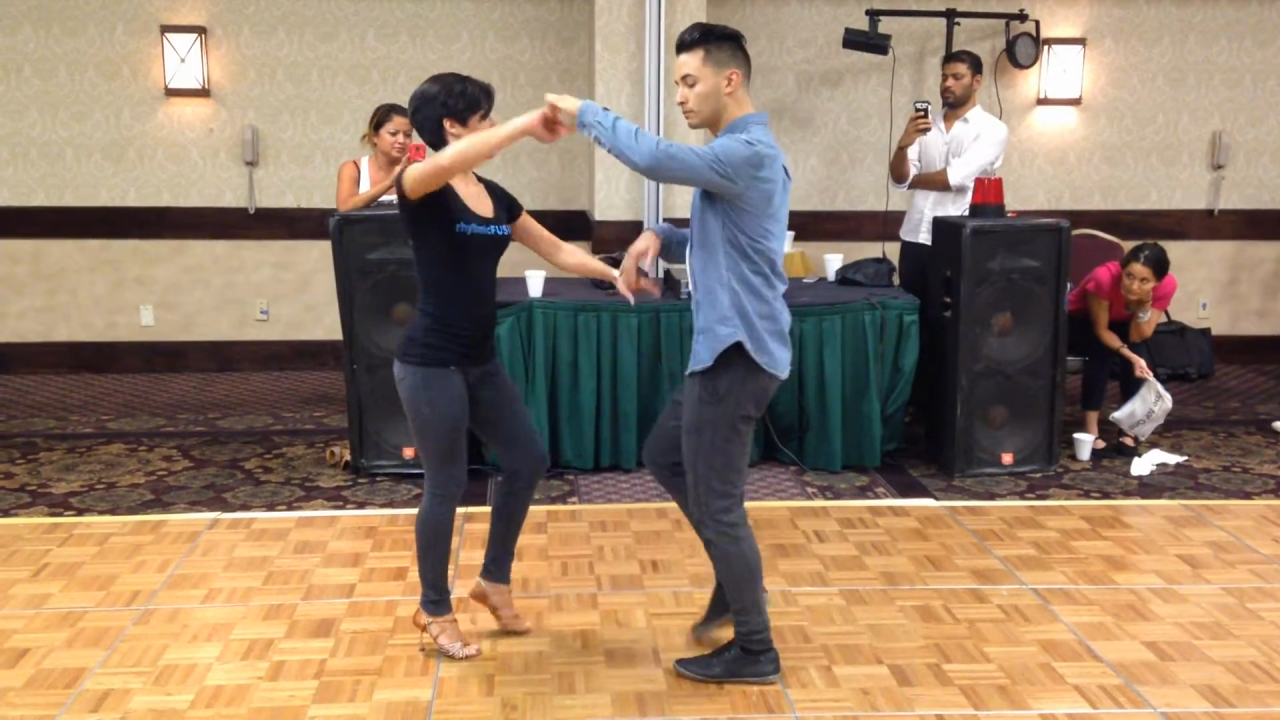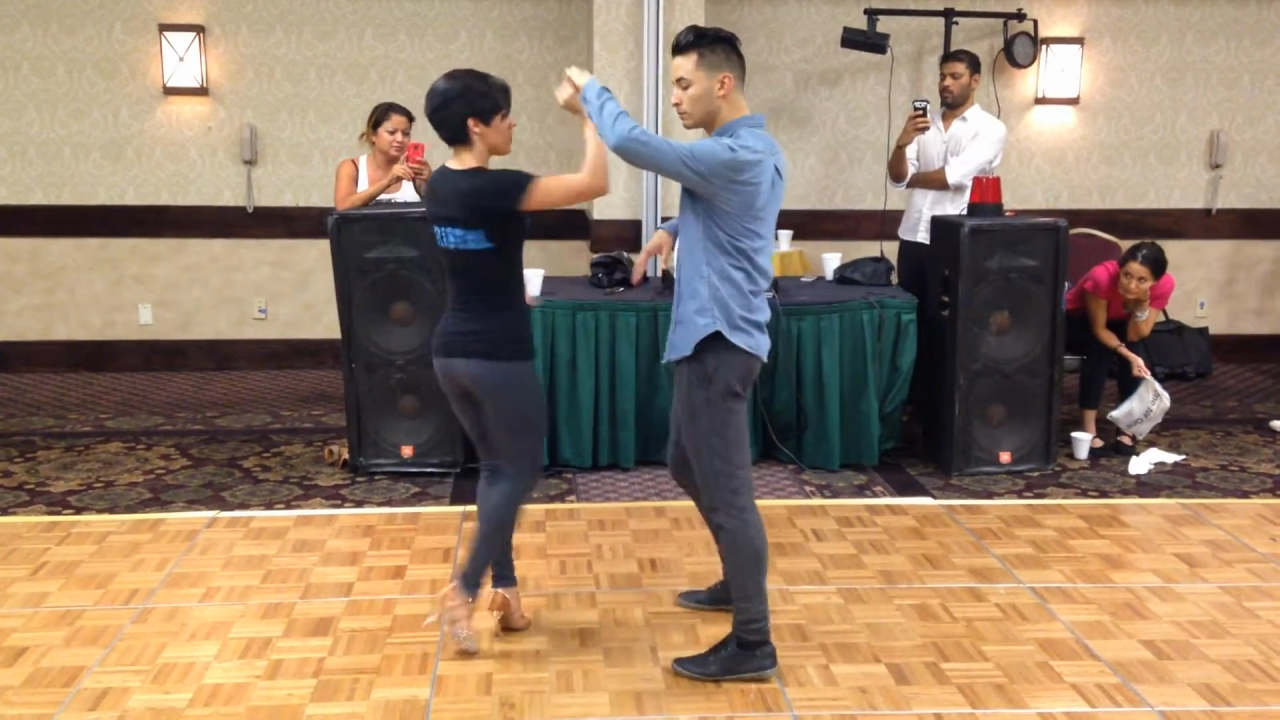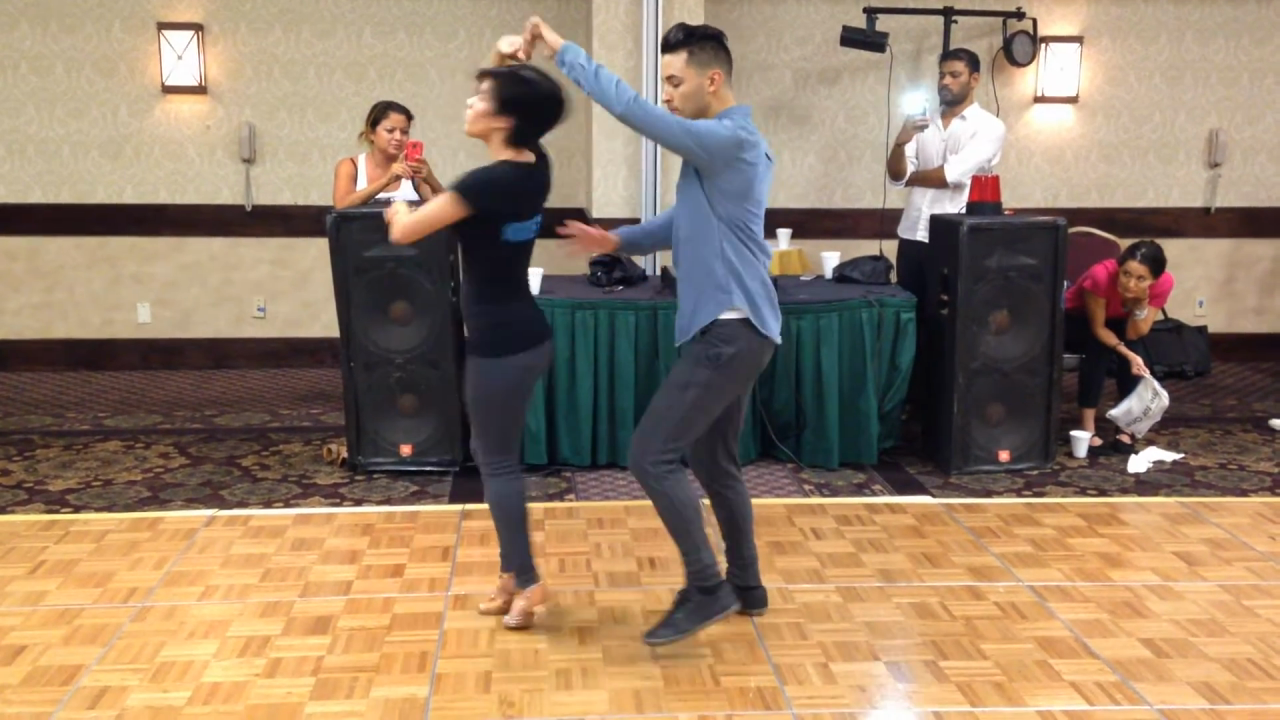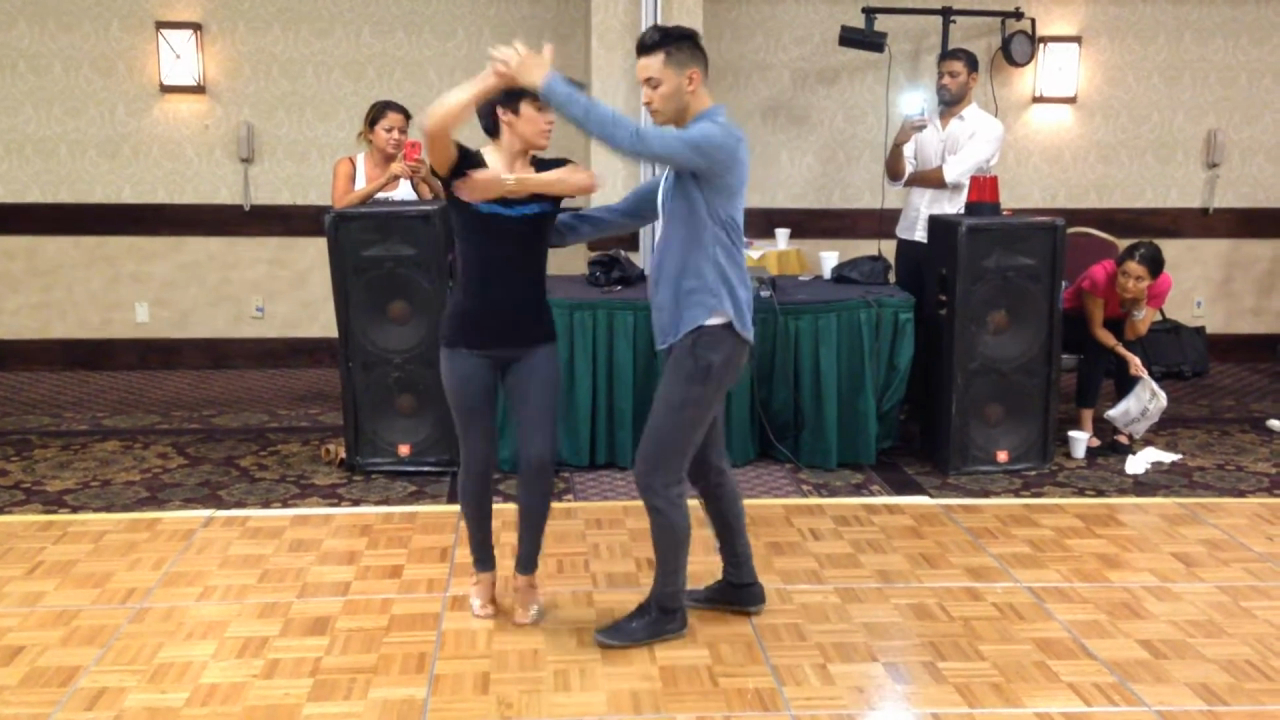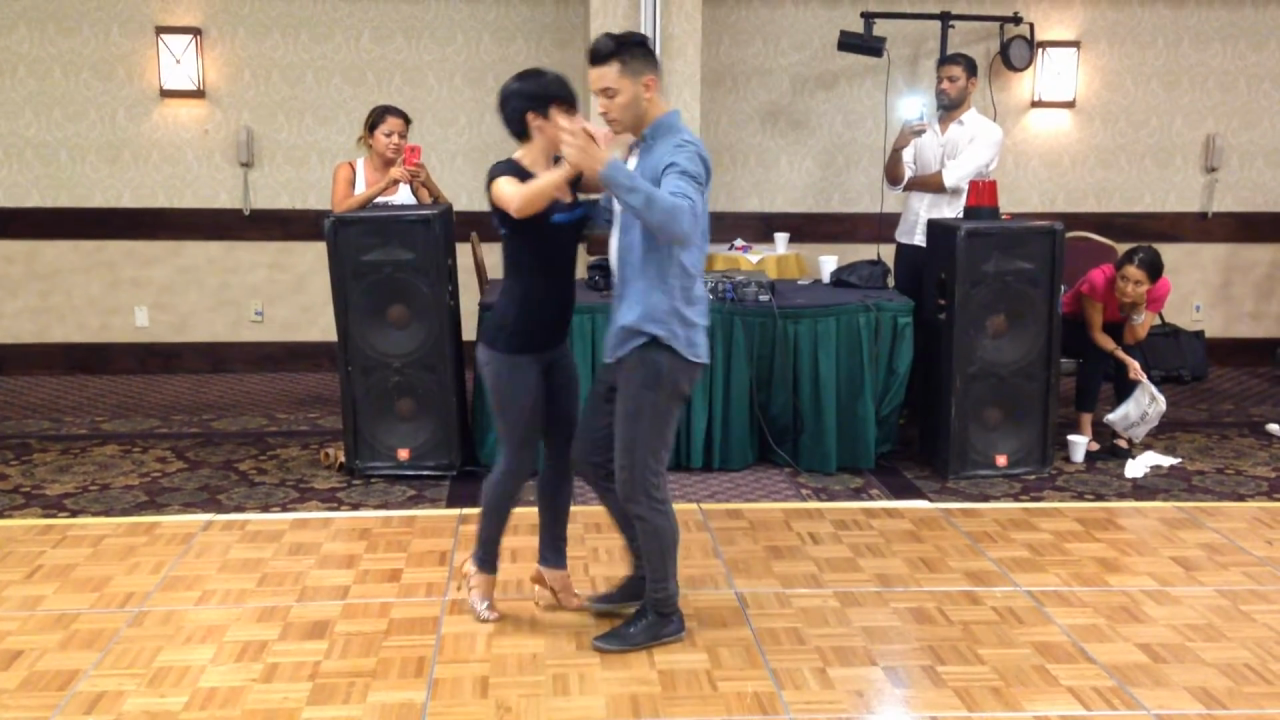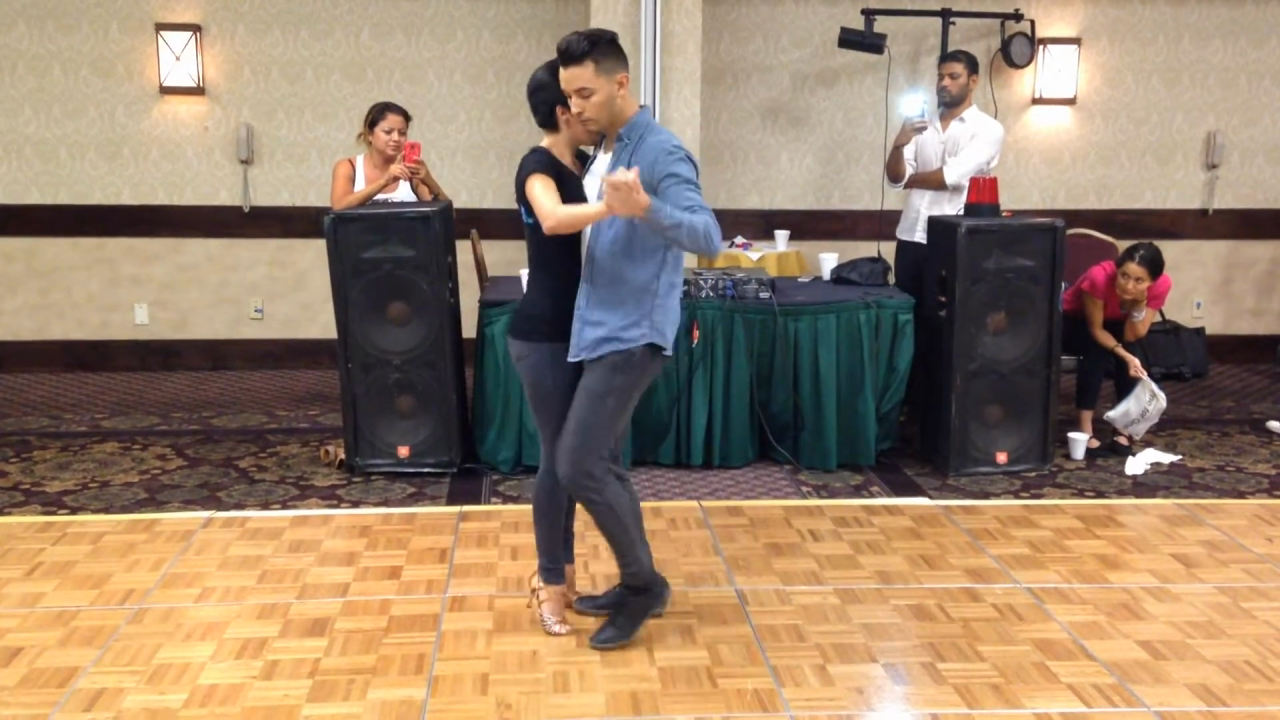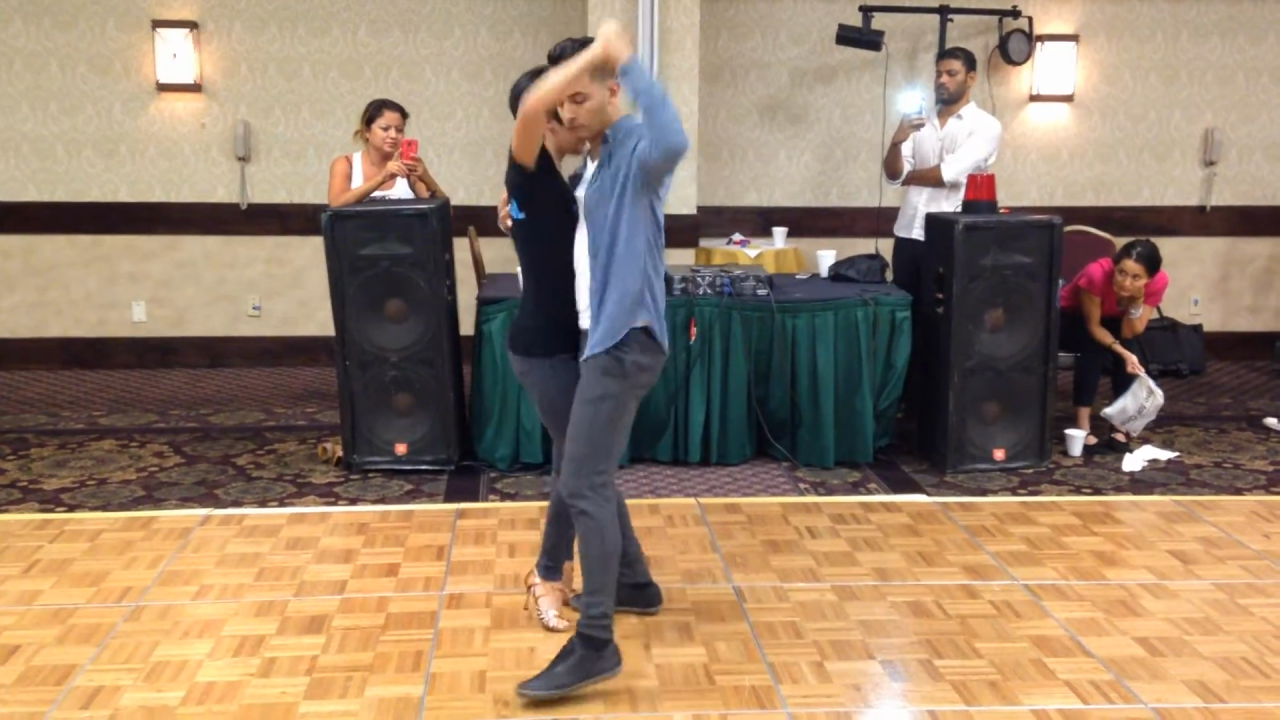
dt=0.3s
person 1, frame 1
left shoulder: (748, 153)
right shoulder: (739, 155)
left elbow: (654, 157)
right elbow: (710, 242)
left wrist: (585, 113)
right wrist: (661, 239)
left hip: (737, 354)
right hip: (724, 351)
left knee: (716, 502)
right knee: (664, 458)
left ankle: (753, 648)
right ankle: (734, 585)
person 1, frame 2
left shoulder: (730, 157)
right shoulder: (755, 149)
left elbow: (630, 143)
left wrist: (590, 88)
right wrist: (671, 232)
left hip: (717, 342)
right hip: (720, 338)
left knee: (723, 490)
right knee: (690, 467)
left ankle: (752, 643)
right ankle: (739, 583)
person 1, frame 3
left shoulder: (730, 140)
right shoulder: (728, 144)
left elbow: (629, 109)
right elbow: (690, 221)
left wrist: (563, 50)
right wrist: (621, 240)
left hip: (729, 329)
right hip: (735, 328)
left knee: (651, 455)
right knee: (714, 460)
left ankle: (707, 587)
right ankle: (744, 584)
person 1, frame 4
left shoulder: (718, 139)
right shoulder: (686, 149)
left elbow: (631, 138)
right elbow: (630, 213)
left wrist: (549, 84)
right wrist: (548, 231)
left hip: (710, 331)
right hip: (691, 328)
left knee: (658, 471)
right knee: (704, 462)
left ankle: (666, 608)
right ankle: (741, 582)
person 1, frame 5
left shoulder: (680, 152)
right shoulder: (642, 152)
left elbow: (679, 226)
right elbow: (614, 217)
left wrist: (605, 170)
left hip: (662, 342)
right hip: (631, 337)
left knee: (638, 481)
right knee: (592, 458)
left ankle: (661, 612)
right ankle: (644, 578)
person 1, frame 6
left shoulder: (663, 154)
right shoulder: (612, 152)
left elbow: (709, 239)
left wrist: (645, 208)
left hip: (631, 336)
right hip: (598, 329)
left knee: (579, 461)
right knee: (597, 463)
left ankle: (640, 581)
right ankle: (639, 582)
person 1, frame 7
left shoulder: (638, 148)
right shoulder: (593, 161)
left elbow: (676, 141)
left wrist: (628, 60)
left hip: (626, 338)
right hip: (601, 335)
left knee: (581, 483)
right knee: (593, 474)
left ankle: (595, 643)
right ankle: (634, 583)
person 2, frame 1
left shoulder: (496, 197)
right shoulder: (420, 188)
left elbow: (557, 250)
right elbow: (443, 165)
left wrist: (614, 272)
right wrist: (523, 125)
left hip: (482, 361)
right hip: (431, 363)
left knee: (529, 461)
right knee: (446, 487)
left ankle: (494, 580)
right ankle: (434, 611)
person 2, frame 2
left shoulder: (440, 186)
right shoulder: (502, 185)
right elbow: (596, 182)
right wrist: (586, 116)
left hip: (454, 350)
right hip: (503, 354)
left knee: (498, 468)
right knee: (518, 473)
left ankle: (502, 590)
right ankle: (462, 593)
person 2, frame 3
left shoulder: (484, 184)
right shoulder: (534, 166)
left elbow: (403, 232)
right elbow: (538, 117)
left wrist: (399, 208)
right wrist: (515, 63)
left hip: (499, 346)
right hip: (527, 337)
left knee: (497, 463)
right knee: (501, 457)
left ankle: (526, 582)
right ankle: (517, 576)
person 2, frame 4
left shoulder: (544, 175)
right shoulder: (460, 166)
left elbow: (588, 181)
right elbow: (434, 125)
left wrist: (516, 180)
right wrist: (495, 76)
left hip: (532, 343)
right hip: (468, 343)
left knee: (539, 457)
right knee: (477, 460)
left ankle: (525, 572)
right ankle: (481, 570)
person 2, frame 5
left shoulder: (568, 176)
right shoulder: (507, 176)
right elbow: (521, 202)
right wrist: (577, 160)
left hip: (553, 343)
right hip: (511, 345)
left knee: (564, 453)
right knee: (518, 459)
left ankle: (552, 567)
right ankle: (481, 568)
person 2, frame 6
left shoulder: (582, 166)
right shoulder: (537, 166)
right elbow: (554, 222)
right wrist: (611, 203)
left hip: (573, 332)
right hip: (541, 335)
right knee: (559, 457)
left ankle: (560, 568)
right ankle: (549, 582)
person 2, frame 7
left shoulder: (554, 175)
right shoulder: (529, 165)
right elbow: (530, 105)
left hip: (563, 341)
right hip: (543, 347)
left ankle: (560, 566)
right ankle: (548, 576)
person 3, frame 1
left shoulder: (992, 129)
right shoulder: (926, 125)
left elbow: (957, 177)
right elbow: (898, 179)
left wrist: (913, 180)
right wrist: (903, 145)
right hip: (915, 236)
person 3, frame 2
left shoulder: (990, 128)
right shoulder: (924, 125)
left elbow: (955, 176)
right elbow: (897, 178)
left wrist: (912, 178)
right wrist: (901, 144)
right hip: (913, 236)
person 3, frame 3
left shoulder: (989, 125)
right shoulder: (924, 122)
left elbow: (954, 173)
right elbow: (896, 174)
left wrist: (910, 178)
right wrist: (900, 143)
right hip: (913, 235)
right ankle: (912, 391)
person 3, frame 4
left shoulder: (987, 126)
right shoulder: (922, 122)
left elbow: (952, 174)
right elbow: (894, 176)
left wrist: (910, 177)
right wrist: (898, 143)
right hip: (911, 235)
right knee: (909, 318)
right ankle: (911, 394)
person 3, frame 5
left shoulder: (986, 131)
right shoulder: (921, 129)
left elbow: (952, 179)
right elbow: (894, 182)
left wrist: (909, 181)
right wrist: (897, 149)
right hip: (911, 239)
person 3, frame 6
left shoulder: (988, 128)
right shoulder: (922, 124)
left elbow: (952, 177)
right elbow: (894, 178)
left wrist: (910, 179)
right wrist: (898, 145)
right hip: (911, 237)
right ankle: (910, 395)
person 3, frame 7
left shoulder: (985, 125)
right shoulder: (920, 121)
left elbow: (950, 173)
right elbow: (892, 174)
left wrist: (909, 176)
right wrist: (896, 142)
right hip: (909, 233)
right knee: (906, 314)
right ankle: (907, 392)
person 4, frame 1
left shoulder: (1167, 285)
right shoulder: (1104, 277)
left elbow: (1138, 337)
right elbow: (1100, 330)
left wrist: (1145, 304)
right wrist: (1131, 357)
left hip: (1121, 325)
right hip: (1079, 324)
right knee: (1103, 349)
right ankle: (1091, 430)
person 4, frame 2
left shoulder: (1164, 285)
right shoulder: (1102, 277)
left elbow: (1135, 336)
right elbow: (1099, 329)
left wrist: (1143, 303)
right wrist: (1129, 356)
left hip: (1118, 324)
right hip: (1077, 322)
left knee: (1135, 348)
right knee: (1100, 349)
right ankle: (1088, 430)
person 4, frame 3
left shoulder: (1164, 283)
right shoulder: (1101, 275)
left elbow: (1134, 335)
right elbow: (1097, 328)
left wrist: (1142, 302)
right wrist: (1127, 354)
left hip: (1117, 322)
right hip: (1075, 321)
left knee: (1134, 346)
right knee: (1099, 347)
right ankle: (1087, 428)
person 4, frame 4
left shoulder: (1161, 284)
right shoulder: (1099, 276)
left elbow: (1132, 335)
right elbow: (1095, 328)
left wrist: (1140, 303)
right wrist: (1126, 355)
left hip: (1115, 323)
right hip: (1073, 321)
left knee: (1131, 347)
right knee: (1098, 347)
left ankle: (1123, 428)
right ankle: (1085, 429)
person 4, frame 5
left shoulder: (1161, 288)
right shoulder: (1098, 280)
left elbow: (1131, 340)
right elbow: (1094, 332)
left wrist: (1139, 306)
right wrist: (1125, 359)
left hip: (1114, 327)
right hip: (1073, 326)
left knee: (1131, 351)
right knee: (1097, 352)
left ankle: (1122, 431)
right ankle: (1084, 433)
person 4, frame 6
left shoulder: (1161, 285)
right shoulder: (1099, 277)
left elbow: (1132, 337)
right elbow: (1095, 329)
left wrist: (1139, 303)
right wrist: (1125, 356)
left hip: (1114, 324)
right hip: (1073, 323)
left knee: (1131, 348)
right knee: (1097, 348)
right ankle: (1085, 430)
person 4, frame 7
left shoulder: (1158, 282)
right shoulder: (1096, 274)
left elbow: (1129, 333)
right elbow: (1092, 326)
left wrist: (1137, 301)
right wrist: (1122, 353)
left hip: (1112, 321)
right hip: (1070, 320)
left knee: (1128, 344)
right knee: (1094, 346)
left ankle: (1120, 426)
right ankle: (1082, 427)
